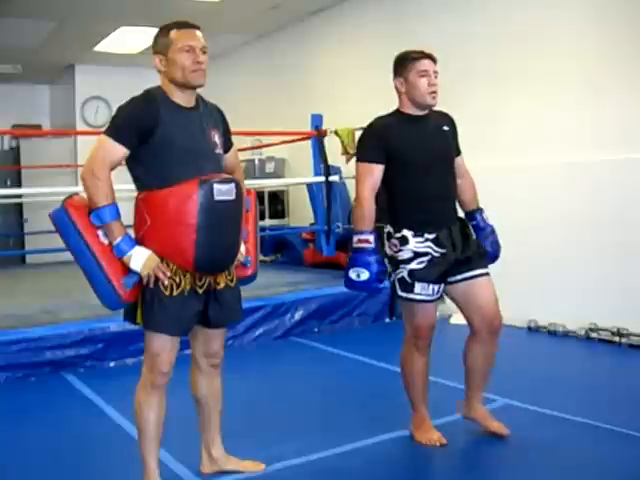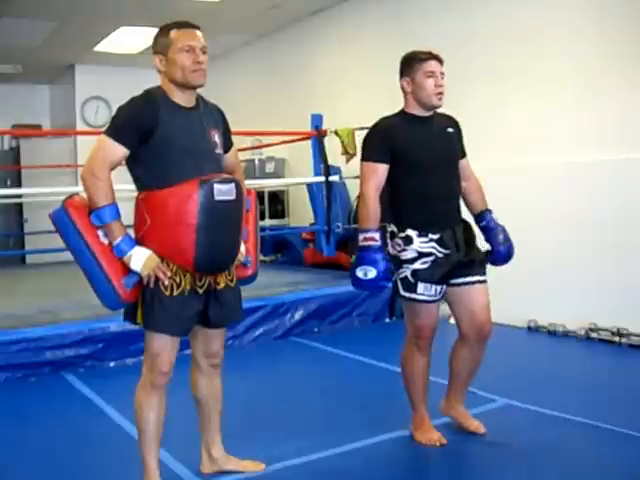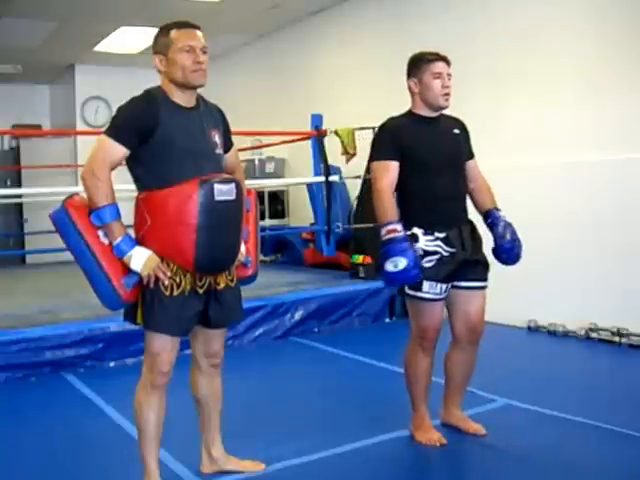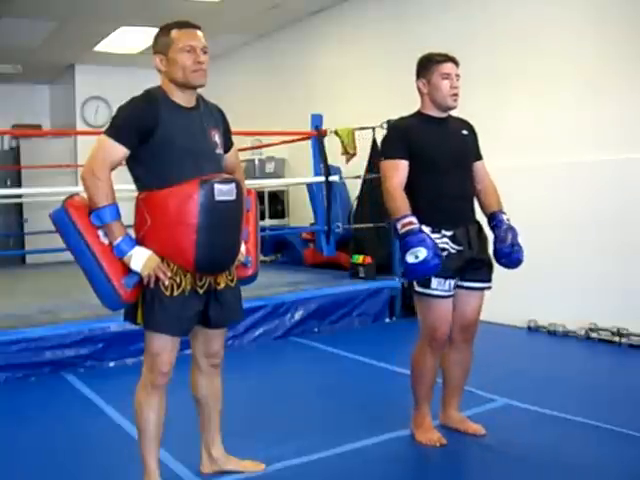
dt=0.2s
person 1, frame 1
left shoulder: (213, 114)
right shoulder: (144, 109)
left elbow: (235, 176)
right elbow: (94, 172)
right wrist: (126, 247)
right hip: (167, 260)
left knee: (210, 357)
right knee: (159, 368)
person 1, frame 2
left shoulder: (213, 114)
right shoulder: (144, 109)
left elbow: (235, 175)
right elbow: (94, 172)
right wrist: (127, 247)
right hip: (167, 260)
left knee: (210, 357)
right knee: (158, 368)
person 1, frame 3
left shoulder: (214, 115)
right shoulder: (144, 110)
left elbow: (234, 174)
right elbow: (95, 172)
right wrist: (126, 247)
right hip: (168, 261)
left knee: (210, 357)
right knee: (159, 367)
person 1, frame 4
left shoulder: (214, 115)
right shoulder: (144, 110)
left elbow: (235, 175)
right elbow: (94, 172)
right wrist: (126, 247)
right hip: (168, 261)
left knee: (210, 357)
right knee: (159, 368)
person 2, frame 1
left shoulder: (445, 124)
right shoulder: (380, 132)
right elbow: (365, 192)
left wrist: (479, 220)
right wrist: (363, 245)
left hip: (455, 234)
right hip: (412, 244)
left knee: (489, 322)
right knee: (420, 336)
left ankle: (474, 404)
right ankle: (420, 419)
person 2, frame 2
left shoulder: (450, 126)
right shoulder: (386, 132)
right elbow: (370, 191)
left wrist: (487, 221)
right wrist: (370, 243)
left hip: (458, 238)
right hip: (416, 245)
left knee: (478, 329)
right knee: (421, 337)
left ankle: (454, 402)
right ankle: (420, 419)
person 2, frame 3
left shoulder: (457, 128)
right shoulder: (394, 131)
left elbow: (473, 179)
right elbow: (383, 188)
left wrist: (496, 219)
right wrist: (393, 237)
left hip: (464, 238)
right hip: (423, 244)
left knee: (471, 333)
right knee: (425, 336)
left ankle: (452, 409)
right ankle: (420, 418)
person 2, frame 4
left shoulder: (465, 129)
right shoulder: (403, 131)
left elbow: (481, 181)
right elbow: (393, 186)
left wrist: (500, 222)
right wrist: (410, 231)
left hip: (470, 239)
right hip: (431, 241)
left knee: (464, 333)
right knee: (436, 335)
left ankle: (451, 411)
right ankle: (421, 417)
